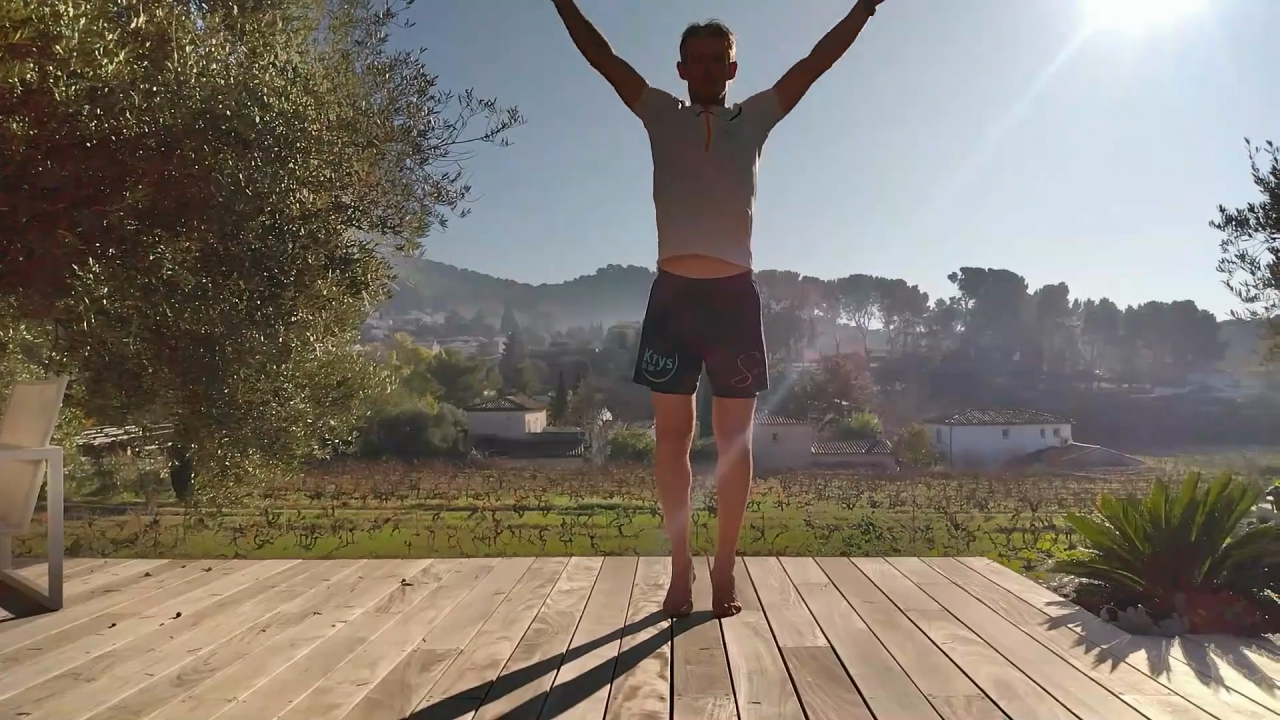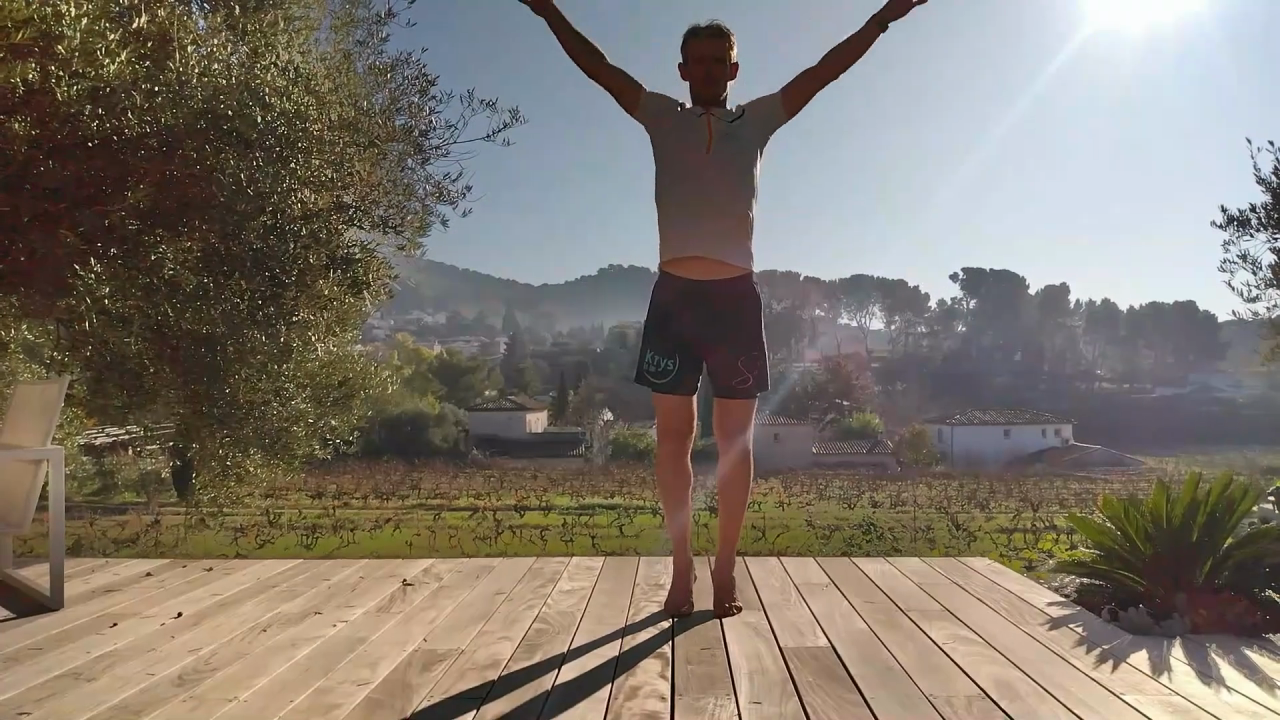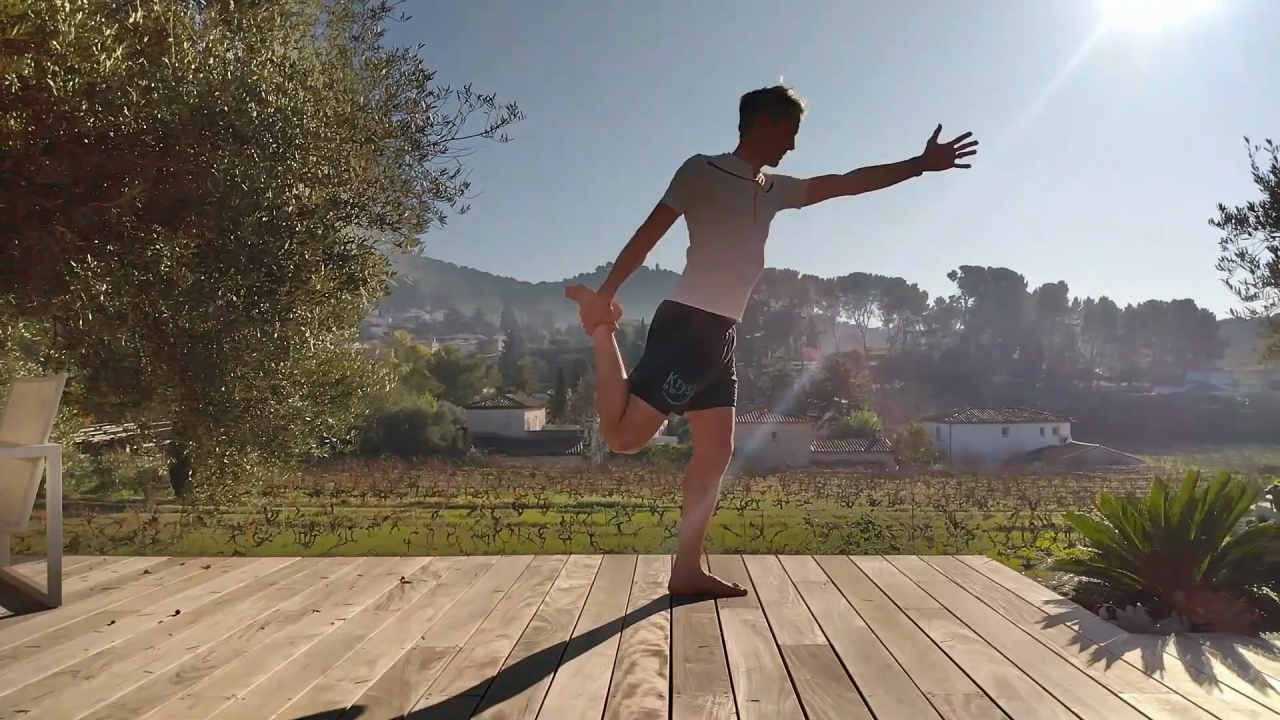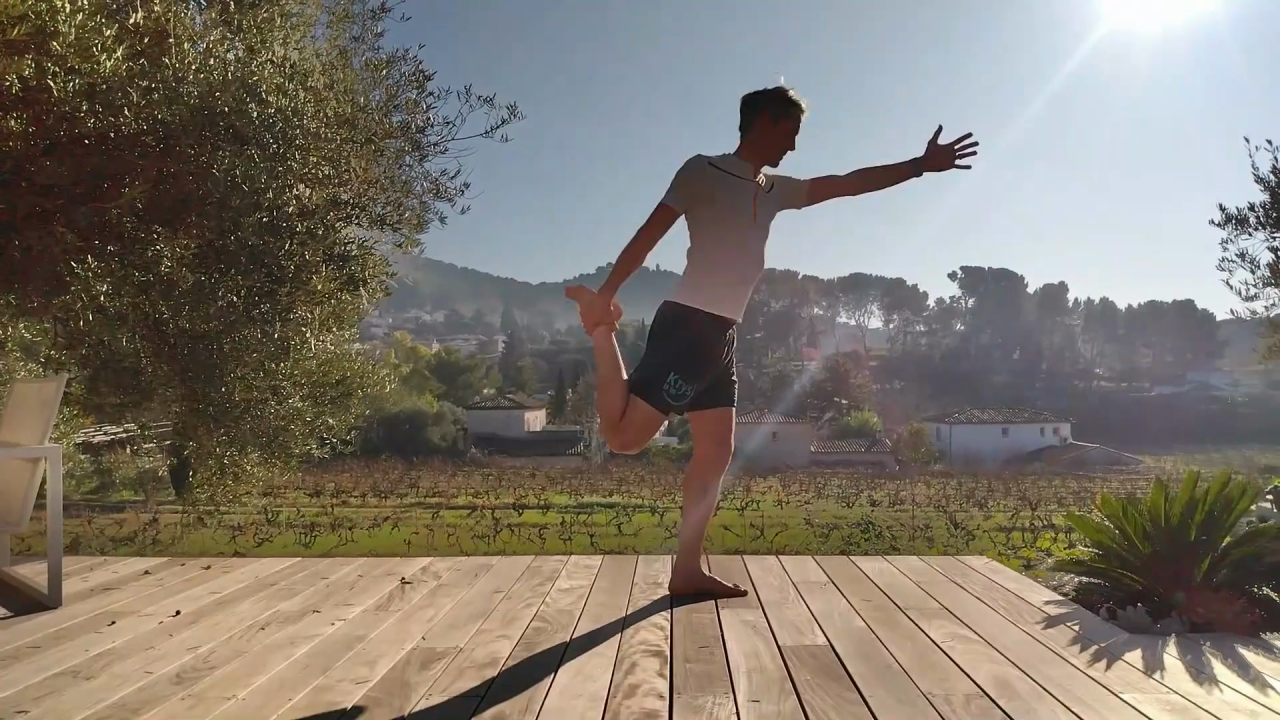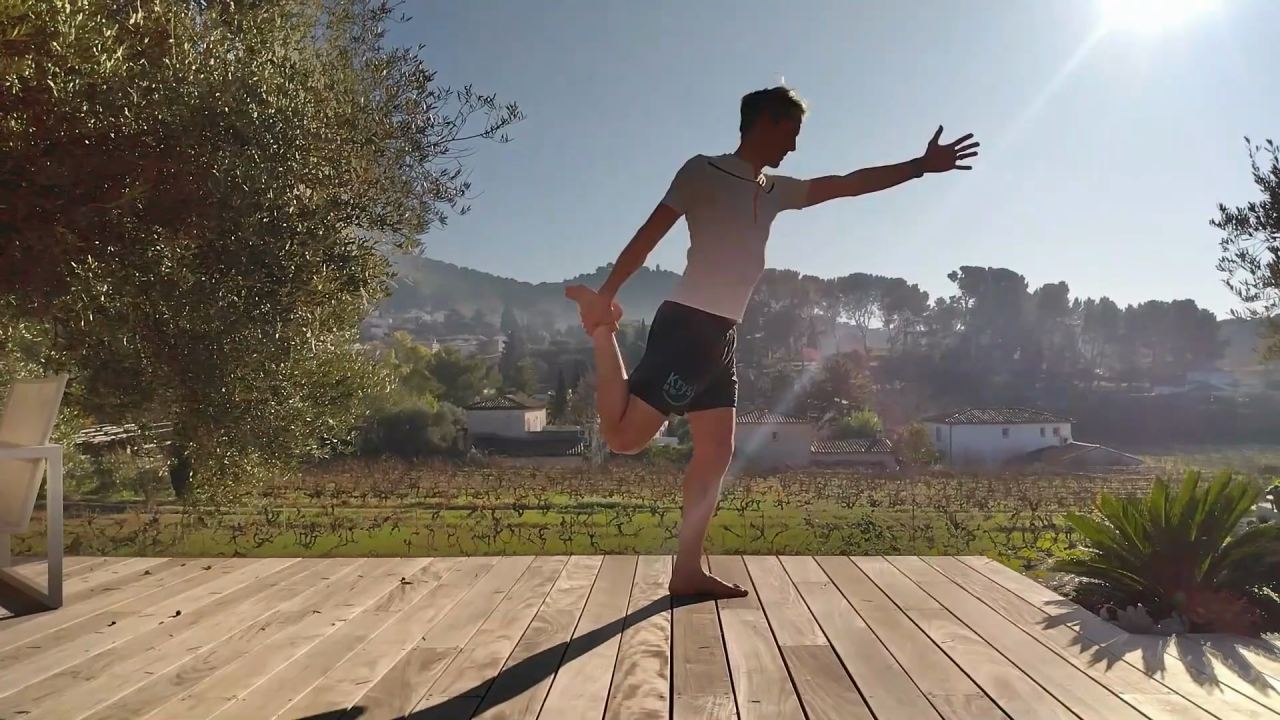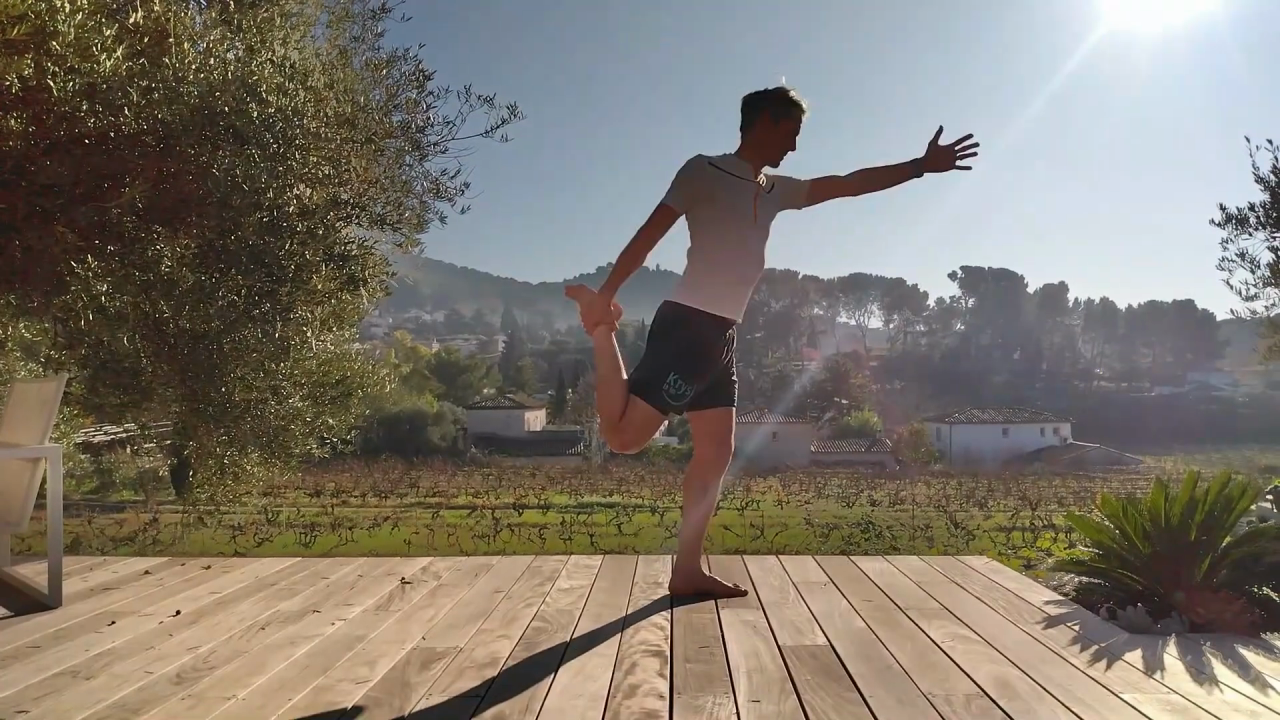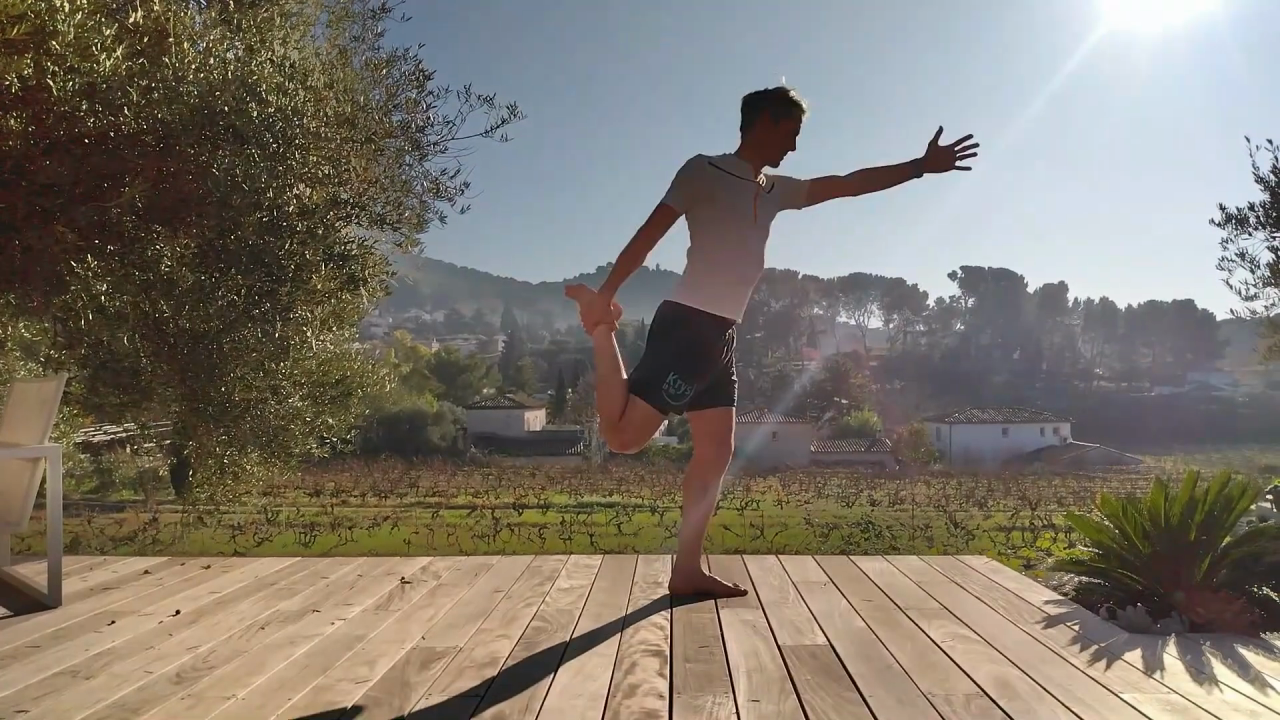
dt=0.1s
person 1, frame 1
left shoulder: (753, 119)
right shoulder: (661, 115)
left elbow: (818, 60)
right elbow: (602, 57)
left hip: (733, 295)
right hip: (673, 294)
left knee: (733, 437)
right knee: (673, 434)
left ankle: (724, 569)
right ankle: (681, 570)
person 1, frame 2
left shoulder: (755, 121)
right shoulder: (663, 117)
left elbow: (824, 71)
right elbow: (599, 68)
left hip: (735, 295)
right hip: (674, 294)
left knee: (734, 438)
right knee: (675, 434)
left ankle: (724, 569)
right ankle: (682, 568)
person 1, frame 3
left shoulder: (775, 188)
right shoulder: (703, 171)
left elbow: (849, 182)
right elbow: (649, 232)
left wrist: (921, 163)
right wrist: (604, 297)
left hip: (719, 334)
right hip: (688, 325)
left knee: (715, 452)
right knee: (623, 435)
left ankle: (687, 570)
person 1, frame 4
left shoulder: (775, 189)
right shoulder: (704, 171)
left elbow: (849, 183)
right elbow: (649, 233)
left wrist: (920, 165)
right wrist: (605, 296)
left hip: (719, 334)
right hip: (688, 325)
left knee: (715, 452)
right knee: (623, 435)
left ankle: (687, 570)
person 1, frame 5
left shoulder: (775, 191)
right shoulder: (704, 172)
left elbow: (849, 184)
right elbow: (649, 234)
left wrist: (921, 166)
right wrist: (605, 297)
left hip: (720, 336)
right hip: (688, 326)
left knee: (716, 453)
right knee: (623, 435)
left ankle: (688, 570)
person 1, frame 6
left shoulder: (774, 191)
right shoulder: (703, 171)
left elbow: (849, 184)
right elbow: (648, 234)
left wrist: (920, 167)
right wrist: (605, 297)
left hip: (719, 335)
right hip: (688, 325)
left knee: (715, 453)
right knee: (623, 435)
left ankle: (688, 570)
person 1, frame 7
left shoulder: (775, 190)
right shoulder: (704, 171)
left elbow: (849, 184)
right elbow: (648, 235)
left wrist: (920, 166)
right wrist: (605, 296)
left hip: (719, 335)
right hip: (688, 325)
left knee: (715, 452)
right knee: (623, 435)
left ankle: (688, 569)
